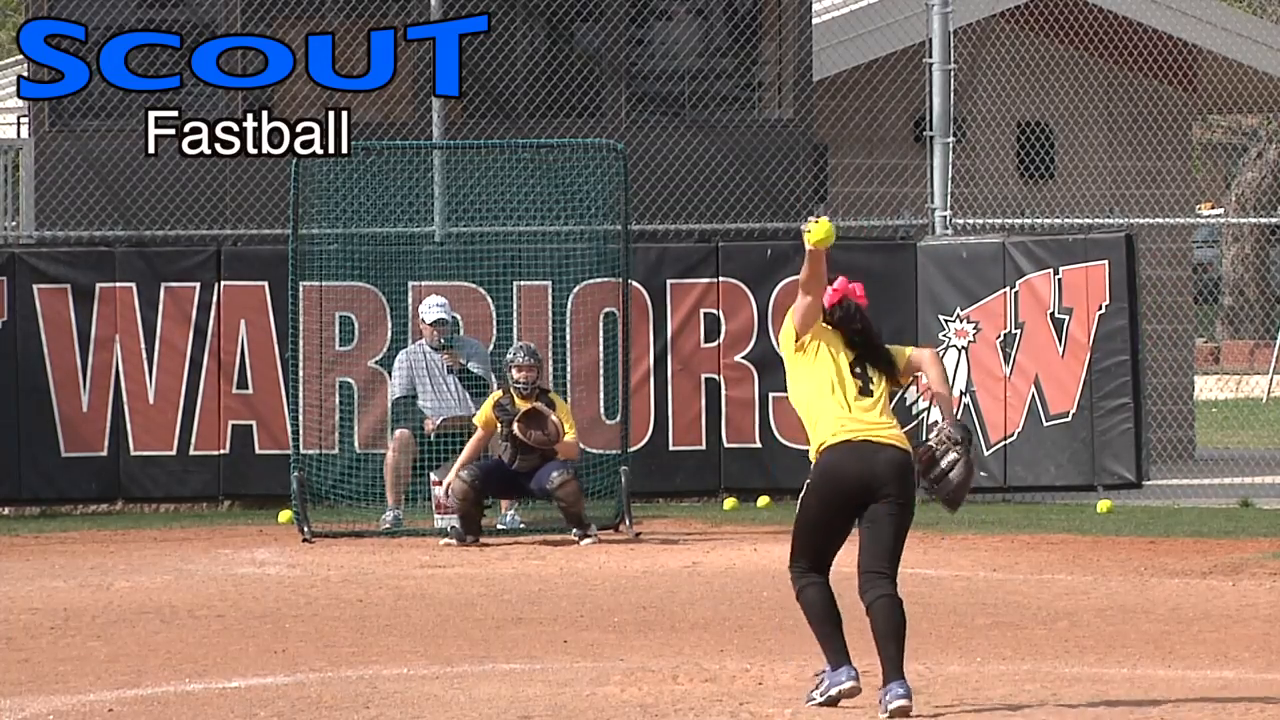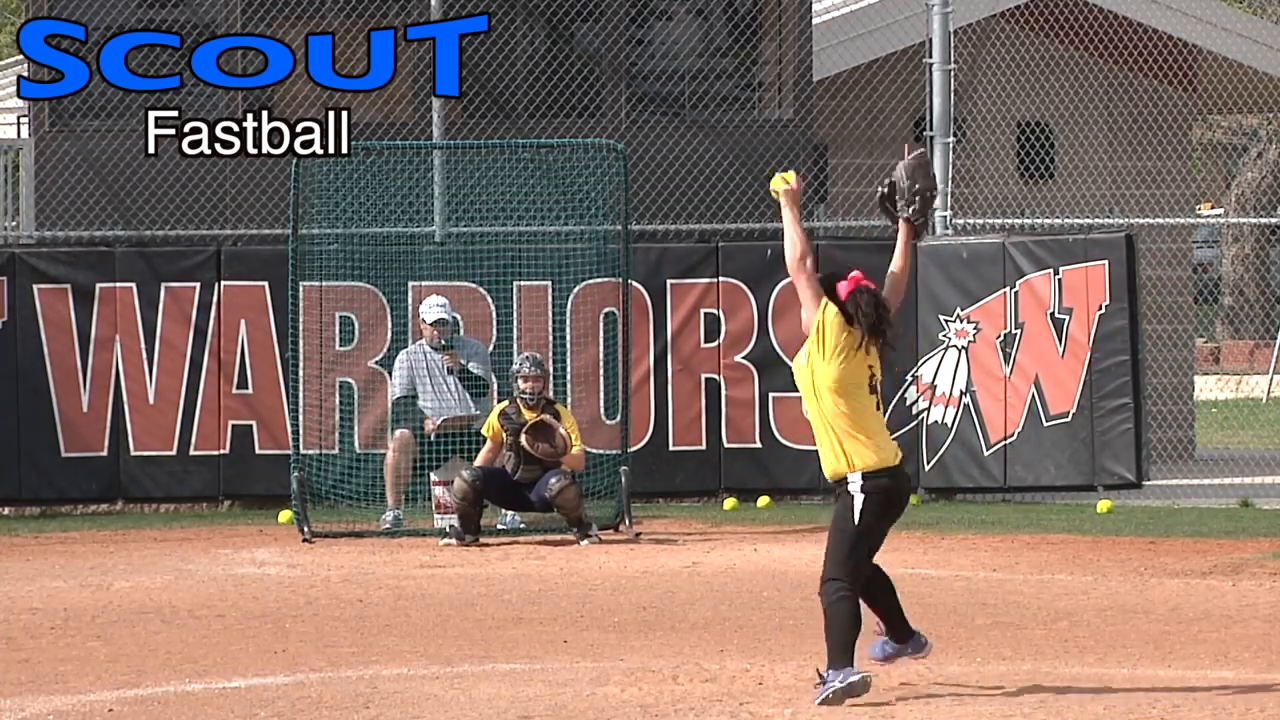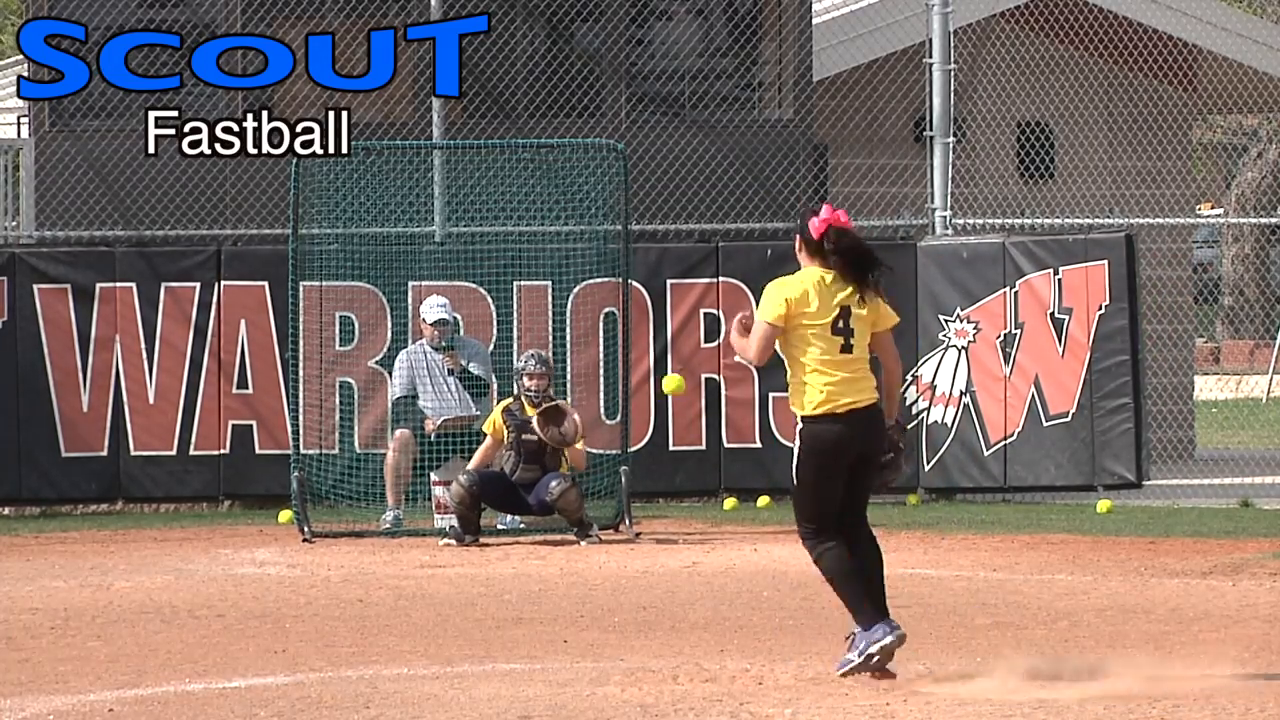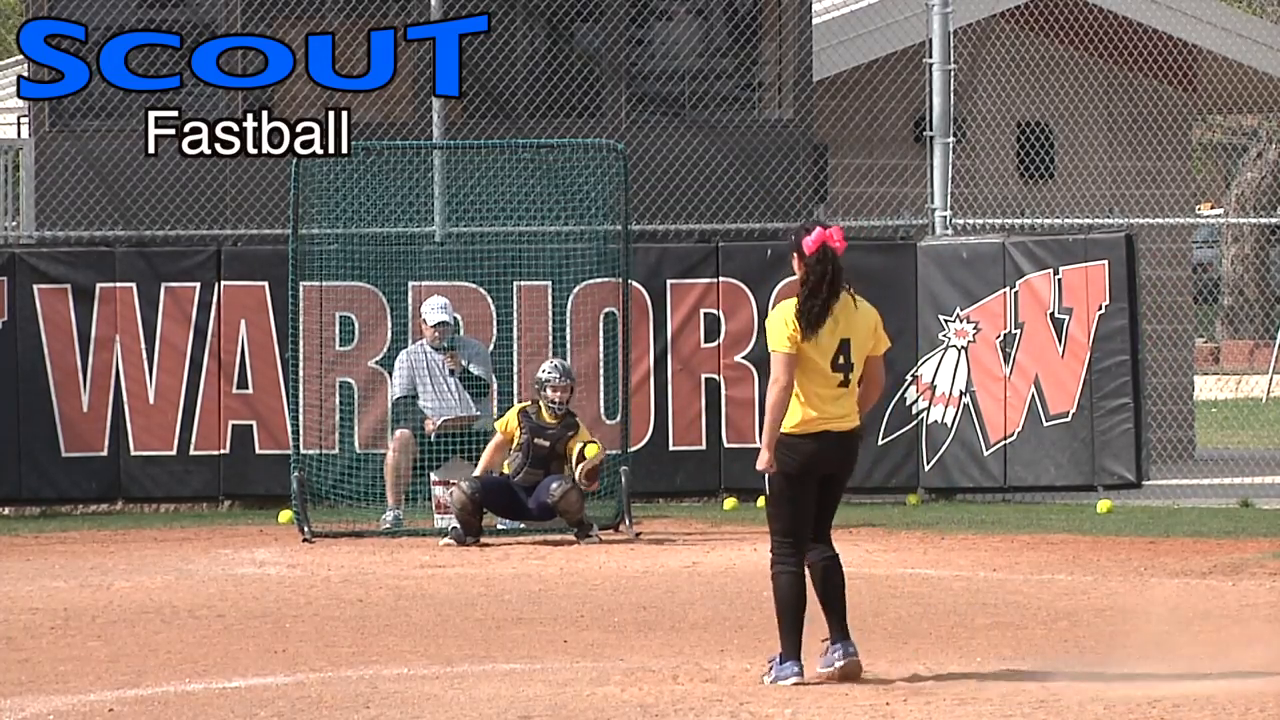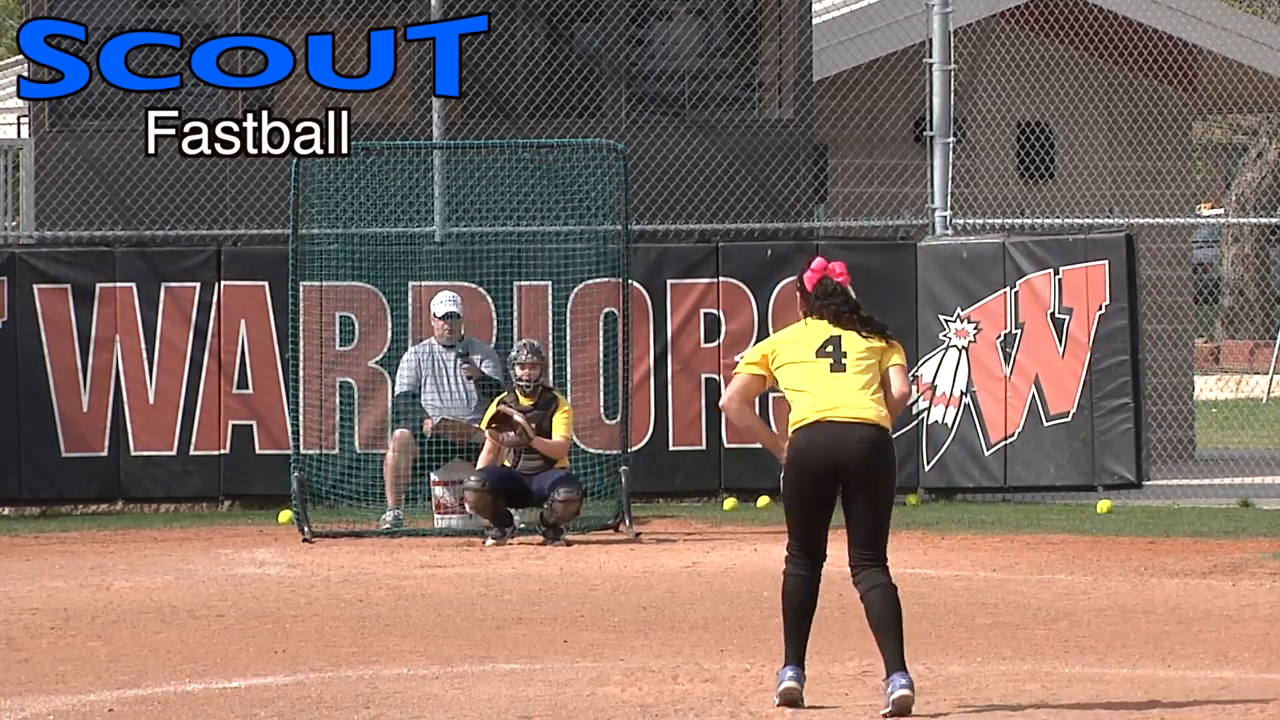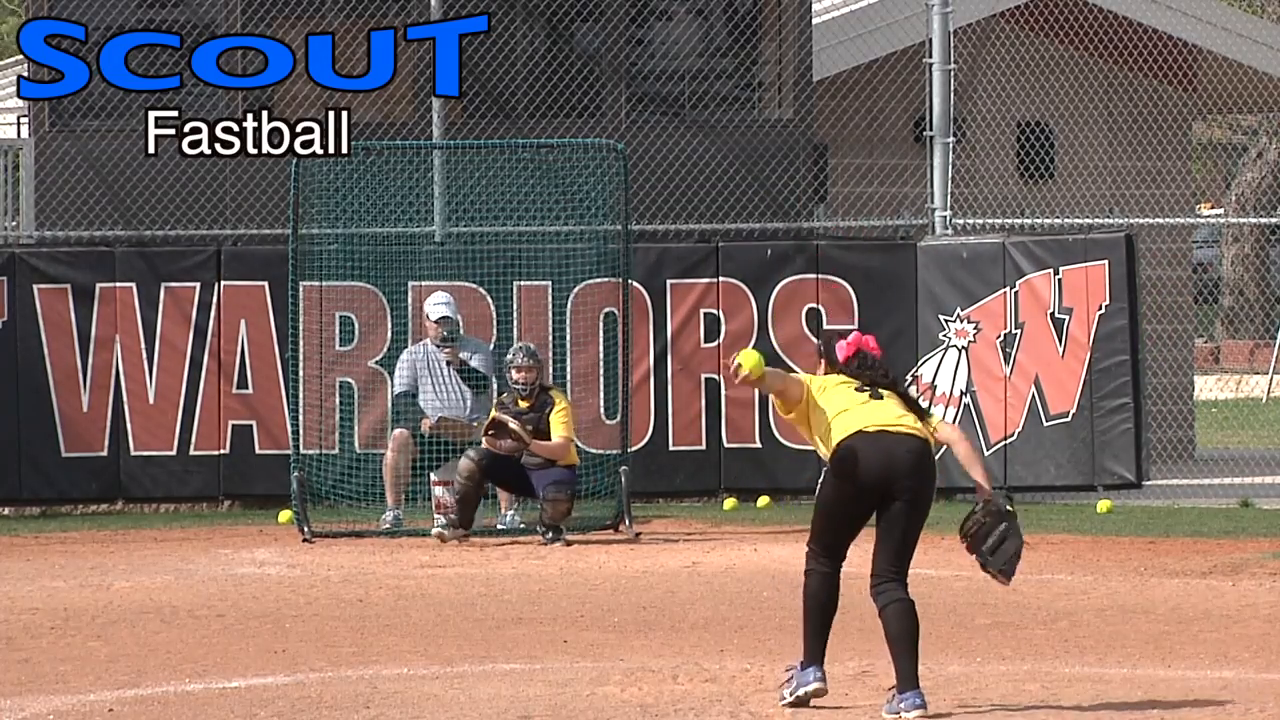
dt=0.4s
person 1, frame 1
left shoulder: (802, 339)
right shoulder: (882, 355)
left elbow: (807, 291)
right elbow: (927, 359)
left wrist: (813, 253)
right wrist: (948, 424)
left hip: (840, 462)
right hip: (893, 464)
left knee: (807, 573)
right knee: (878, 583)
left ankle: (840, 669)
person 1, frame 2
left shoulder: (826, 330)
right shoulder: (867, 339)
left elbow: (801, 263)
right elbow: (897, 279)
left wrist: (790, 206)
right wrist: (906, 227)
left hip: (867, 485)
right hip: (889, 479)
left knee: (839, 582)
right knee: (856, 565)
left ankle: (842, 669)
right ankle: (902, 636)
person 1, frame 3
left shoulder: (785, 289)
right shoulder: (863, 289)
left elbow: (757, 355)
right elbow: (891, 359)
left wrist: (738, 333)
right wrist: (891, 418)
left hip: (824, 427)
right hip: (867, 420)
left knee: (819, 533)
right knee: (851, 523)
left ankle: (874, 627)
right ankle: (875, 629)
person 1, frame 4
left shoulder: (788, 314)
right shoulder: (864, 314)
left elbow: (780, 384)
right elbow: (875, 383)
left wrist: (766, 446)
left hip: (798, 442)
right hip: (845, 441)
left knee: (787, 552)
right knee: (818, 543)
left ankle: (789, 661)
right ankle: (841, 645)
person 1, frame 5
left shoulder: (780, 342)
right shoulder: (877, 336)
left elbow: (732, 401)
right elbow: (899, 392)
left wrist: (779, 445)
left hip: (811, 443)
right hip: (869, 442)
left knee: (803, 559)
right knee: (870, 565)
left ankle: (793, 670)
right ankle: (898, 676)
person 1, frame 6
left shoulder: (808, 389)
right shoulder: (895, 396)
left elbow: (780, 381)
right elbow: (951, 434)
left wrist: (755, 374)
right wrist: (984, 486)
left hip: (858, 457)
right hip: (912, 456)
left knee: (822, 560)
right knee: (890, 580)
left ankle: (811, 670)
person 2, frame 1
left shoulder: (473, 349)
right shoulder: (407, 356)
left elbow: (482, 390)
right elbow: (400, 404)
left wrist: (458, 367)
right wrist: (422, 420)
left hip: (470, 428)
right hip: (426, 430)
right knee: (401, 437)
right ankle: (393, 511)
person 2, frame 2
left shoulder: (473, 349)
right shoulder: (408, 357)
left elbow: (482, 390)
right elbow: (400, 404)
left wrist: (460, 369)
right wrist: (422, 421)
left hip: (472, 429)
right hip: (427, 431)
right knee: (401, 438)
right ankle: (393, 511)
person 2, frame 3
left shoulder: (474, 349)
right shoulder: (408, 357)
left elbow: (482, 391)
right elbow: (401, 404)
left wrist: (460, 369)
right wrist: (422, 420)
left hip: (473, 429)
right hip: (429, 431)
right knee: (401, 438)
right ankle: (393, 511)
person 2, frame 4
left shoulder: (474, 350)
right shoulder: (408, 357)
left elbow: (482, 392)
right elbow: (401, 403)
left wrist: (460, 370)
right wrist: (422, 421)
left hip: (473, 429)
right hip: (429, 431)
right knee: (401, 438)
right ankle: (393, 511)
person 2, frame 5
left shoulder: (483, 351)
right shoulder: (416, 354)
left elbow: (499, 392)
right elbow: (403, 399)
left wrist: (479, 375)
right wrist: (422, 419)
right hip: (431, 431)
right knee: (401, 438)
right ankle: (393, 511)
person 2, frame 6
left shoulder: (477, 348)
right shoulder: (411, 355)
left elbow: (482, 385)
right elbow: (402, 399)
left wrist: (459, 363)
right wrist: (421, 419)
left hip: (473, 430)
right hip: (430, 431)
right knee: (400, 437)
left ankle: (510, 512)
right ankle: (394, 511)
person 3, frame 1
left shoulder: (553, 403)
right shoulder: (497, 402)
left elbow: (574, 451)
right elbow: (480, 438)
left wrist: (554, 440)
right wrist: (454, 471)
left hip: (543, 468)
right hip: (509, 470)
left knee: (563, 478)
right knee: (465, 478)
left ankle: (582, 528)
right ankle: (467, 532)
person 3, frame 2
left shoulder: (559, 415)
right shoulder: (502, 412)
left elbow: (579, 463)
right elbow: (490, 450)
right wrist: (466, 486)
left hip: (545, 487)
right hip: (511, 485)
left knee: (561, 484)
right knee: (467, 479)
left ankle: (583, 528)
right ankle: (467, 531)
person 3, frame 3
right shoulder: (506, 409)
left elbow: (581, 464)
right elbow: (489, 448)
left wrist: (568, 445)
right wrist: (465, 485)
left hip: (544, 491)
right hip: (510, 486)
left knee: (561, 486)
right knee: (464, 483)
left ankle: (584, 529)
right ankle: (467, 532)
person 3, frame 4
left shoulder: (574, 429)
right shoulder: (521, 413)
left elbow: (587, 481)
right elbow: (497, 445)
left wrist: (588, 479)
right wrist: (475, 479)
left hip: (544, 497)
right hip: (511, 489)
left knee: (562, 487)
right knee: (464, 492)
left ankle: (584, 530)
right ankle: (469, 532)
person 3, frame 5
left shoulder: (557, 404)
right shoulder: (502, 403)
left elbow: (561, 450)
right elbow: (490, 450)
left wrist: (530, 438)
right wrist: (475, 486)
left hip: (548, 476)
right hip: (513, 477)
left knee: (569, 495)
right knee: (474, 487)
left ankle: (549, 526)
right ankle: (502, 526)
person 3, frame 6
left shoulder: (555, 403)
right shoulder: (503, 404)
left elbow: (561, 450)
left wrist: (528, 442)
right wrist: (465, 480)
left hip: (554, 469)
right hip: (518, 469)
left knee: (557, 496)
right knee: (472, 459)
left ankle: (550, 528)
right ankle: (460, 524)
